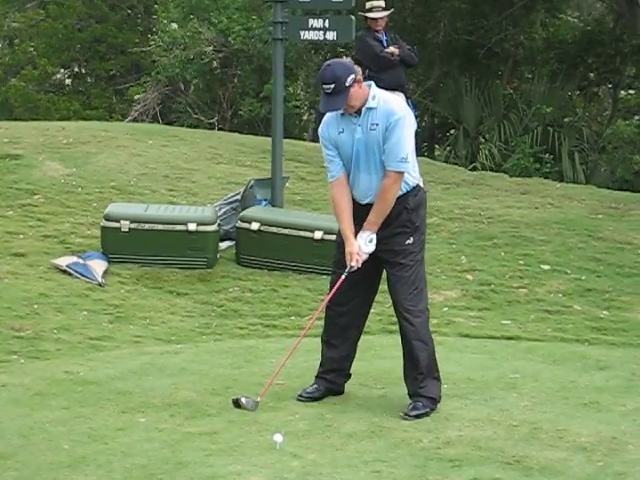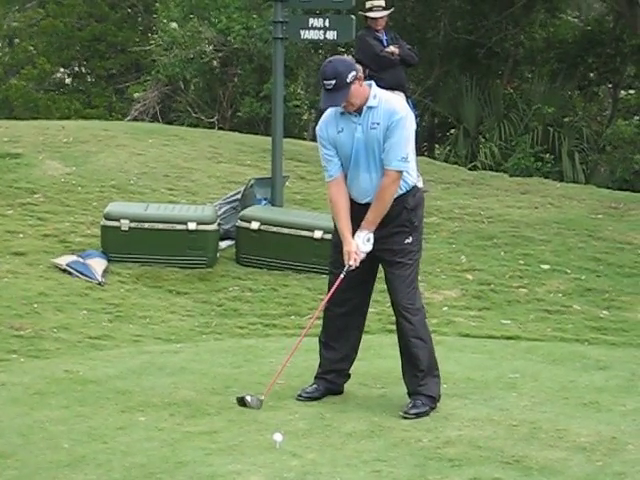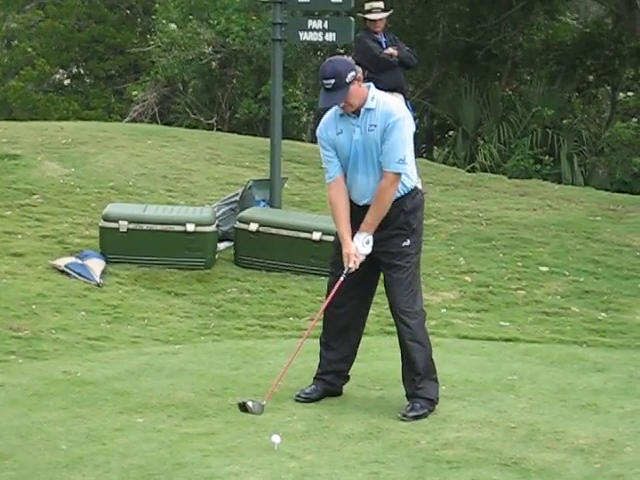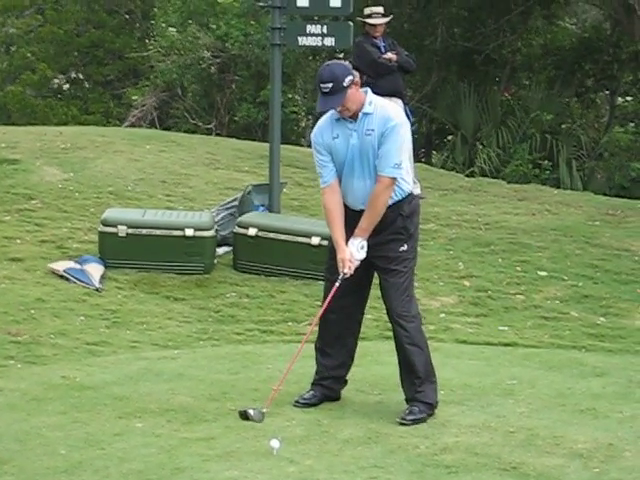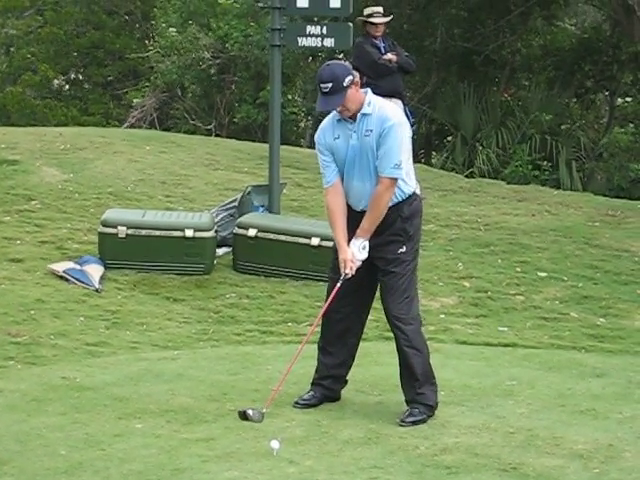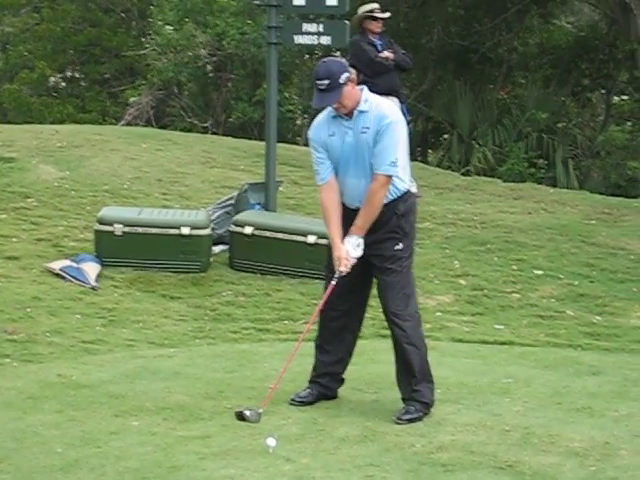
dt=0.2s
person 1, frame 1
left shoulder: (394, 112)
right shoulder: (329, 125)
left elbow: (394, 178)
right elbow: (339, 183)
left wrist: (370, 231)
right wrist: (350, 239)
left hip: (400, 211)
right hip: (357, 210)
left knee: (409, 302)
right knee: (343, 299)
left ankle: (425, 391)
right ankle: (331, 376)
person 1, frame 2
left shoulder: (395, 111)
right shoulder: (327, 124)
left elbow: (393, 177)
right elbow: (336, 183)
left wrist: (367, 231)
right wrist: (347, 238)
left hip: (398, 210)
right hip: (354, 210)
left knee: (406, 301)
right knee: (341, 300)
left ankle: (424, 389)
right ankle: (331, 376)
person 1, frame 3
left shoulder: (393, 113)
right shoulder: (328, 126)
left elbow: (391, 180)
right elbow: (336, 185)
left wrist: (366, 234)
right wrist: (347, 241)
left hip: (398, 213)
right hip: (355, 212)
left knee: (405, 305)
right knee: (341, 301)
left ankle: (423, 392)
right ankle: (330, 378)
person 1, frame 4
left shoulder: (390, 118)
right shoulder: (322, 131)
left elbow: (385, 185)
right elbow: (331, 190)
left wrist: (360, 238)
right wrist: (341, 245)
left hip: (394, 218)
right hip: (351, 216)
left knee: (401, 307)
right knee: (337, 306)
left ankle: (422, 395)
right ankle: (327, 382)
person 1, frame 5
left shoulder: (390, 119)
right shoulder: (326, 132)
left elbow: (387, 185)
right elbow: (334, 191)
left wrist: (362, 240)
right wrist: (343, 246)
left hip: (397, 218)
right hip: (355, 217)
left knee: (400, 310)
right knee: (340, 307)
left ankle: (422, 397)
right ankle: (327, 383)
person 1, frame 6
left shoulder: (386, 116)
right shoulder: (320, 128)
left elbow: (381, 183)
right elbow: (328, 188)
left wrist: (355, 236)
right wrist: (337, 243)
left hip: (391, 216)
right hip: (349, 214)
left knee: (399, 307)
right knee: (337, 304)
left ankle: (418, 395)
right ankle: (324, 381)
person 2, frame 1
left shoulder: (393, 37)
right shoulder: (363, 37)
left elbow: (413, 58)
right elbow: (380, 60)
left wrist: (398, 52)
right wrist: (401, 57)
left hip: (398, 92)
person 2, frame 2
left shoulder: (393, 36)
right shoulder: (363, 37)
left elbow: (413, 58)
right elbow: (380, 60)
left wrist: (398, 52)
right wrist: (401, 58)
left hip: (398, 91)
person 2, frame 3
left shoulder: (391, 38)
right shoulder: (362, 39)
left elbow: (412, 60)
right elbow: (378, 62)
left wrist: (396, 54)
right wrist: (399, 59)
left hip: (397, 93)
person 2, frame 4
left shoulder: (390, 42)
right shoulder: (361, 43)
left elbow: (412, 64)
right elbow: (377, 66)
left wrist: (395, 58)
right wrist: (398, 64)
left hip: (397, 100)
left ankle: (410, 183)
person 2, frame 5
left shoulder: (390, 43)
right shoulder: (361, 44)
left elbow: (411, 64)
right elbow: (377, 67)
left wrist: (395, 59)
right wrist: (397, 65)
left hip: (396, 99)
person 2, frame 6
left shoulder: (387, 41)
right shoulder: (357, 43)
left elbow: (408, 62)
right elbow: (375, 65)
left wrist: (392, 57)
right wrist: (389, 61)
left hip: (393, 99)
